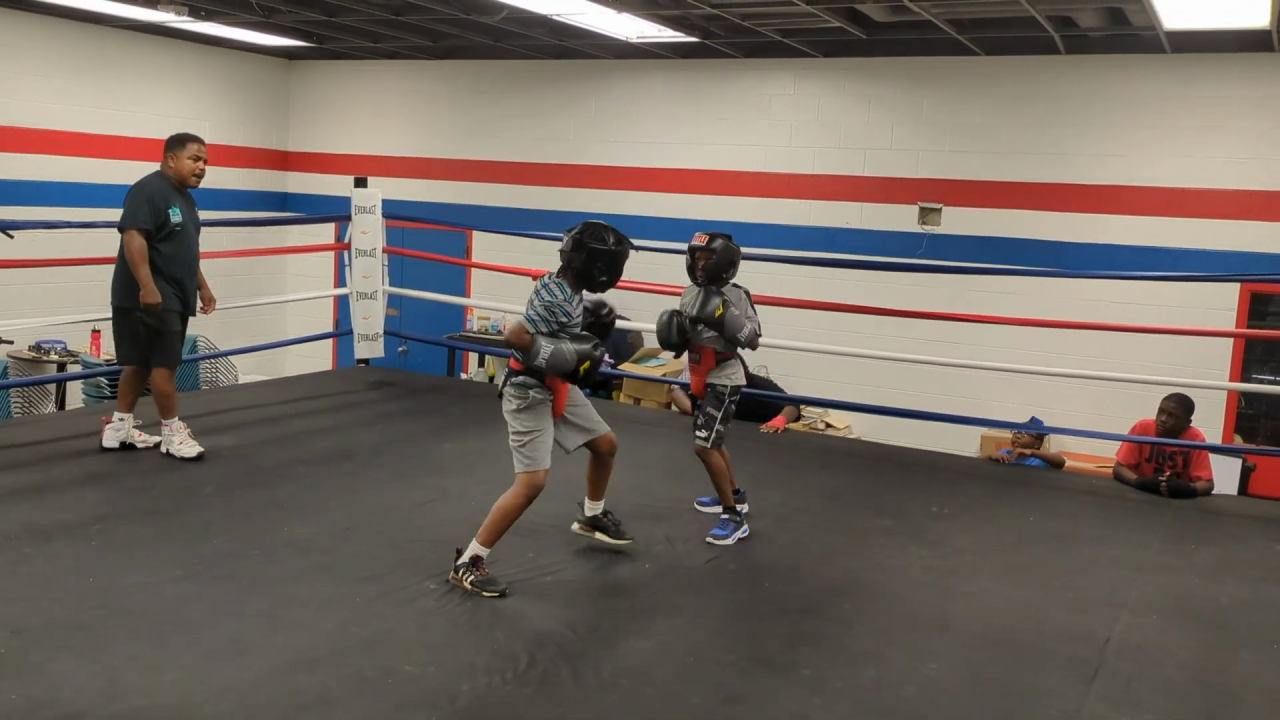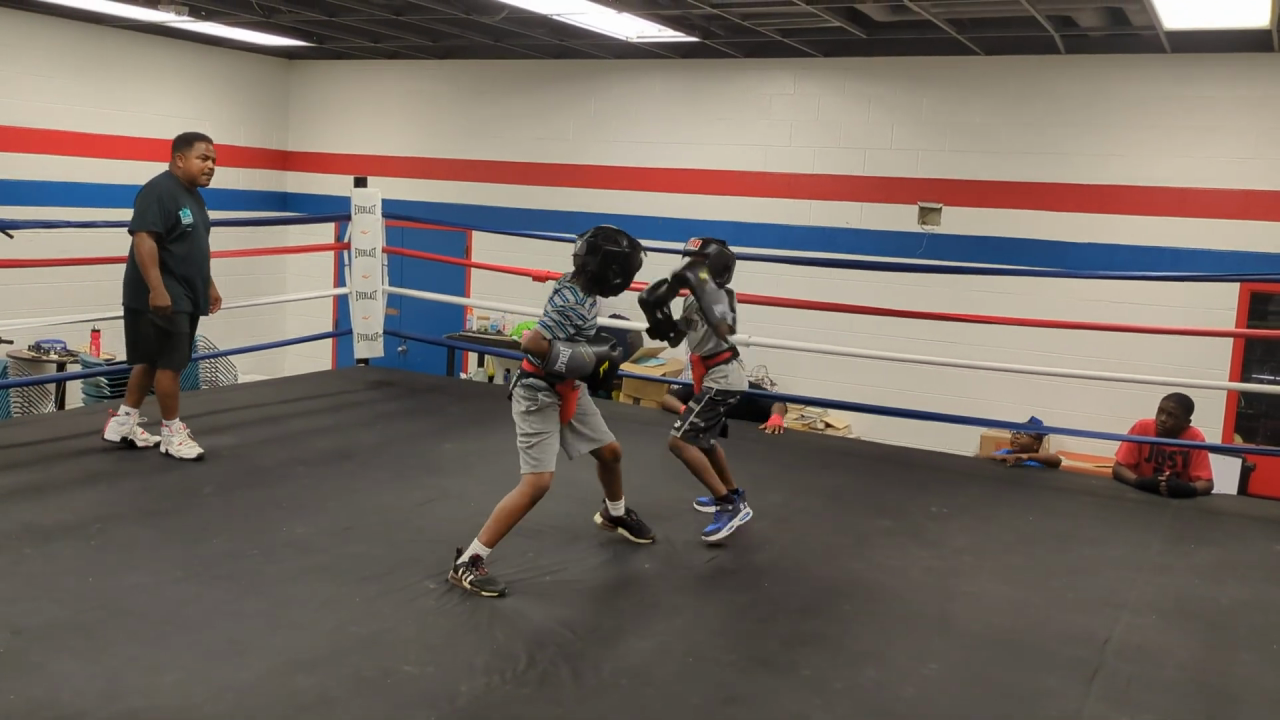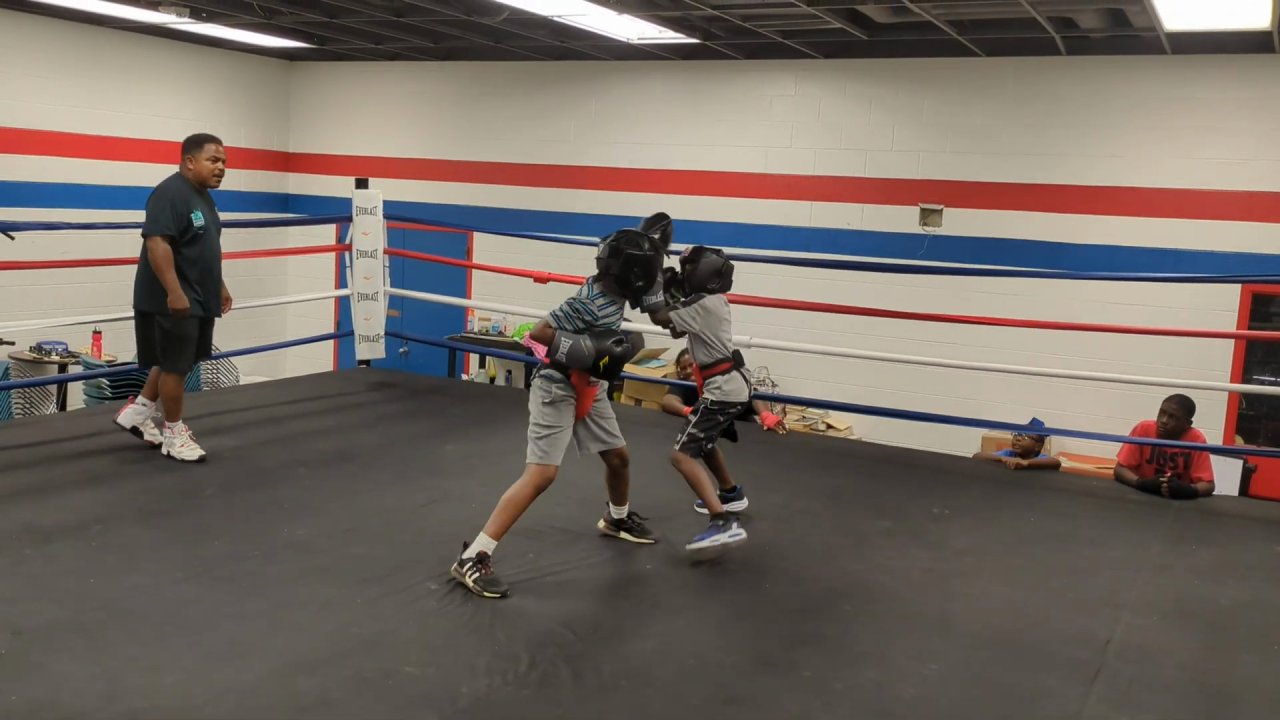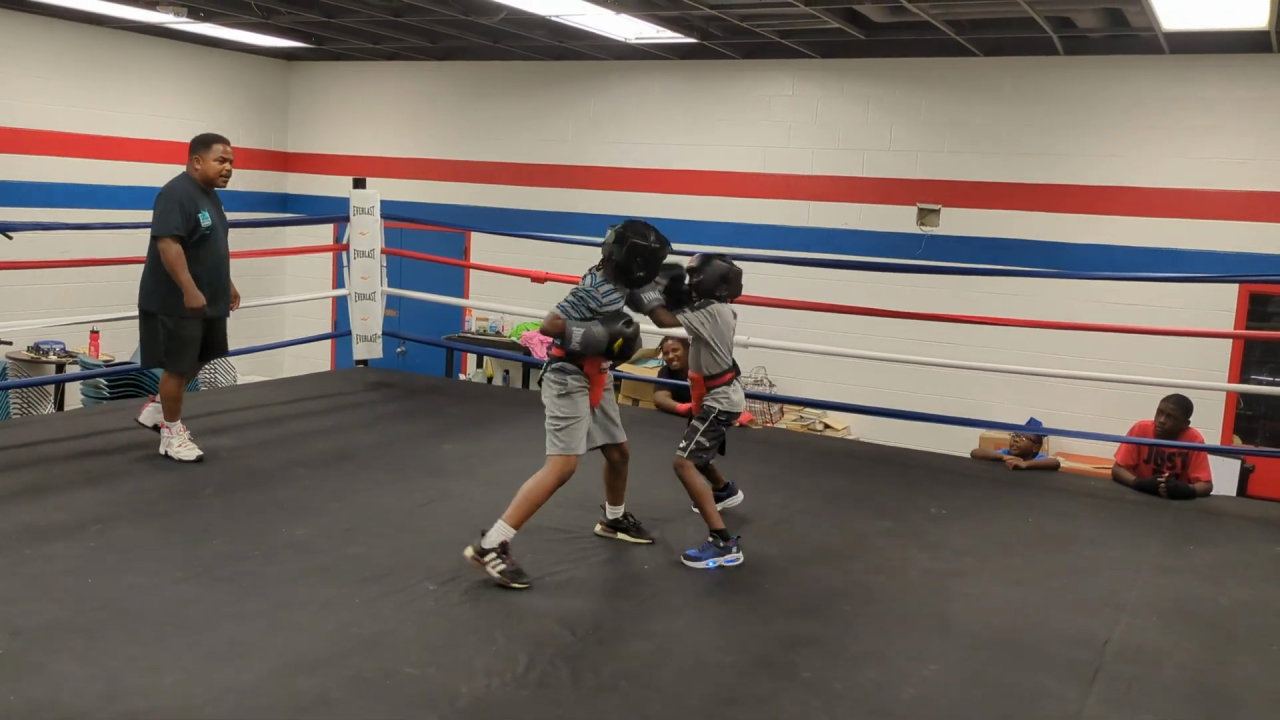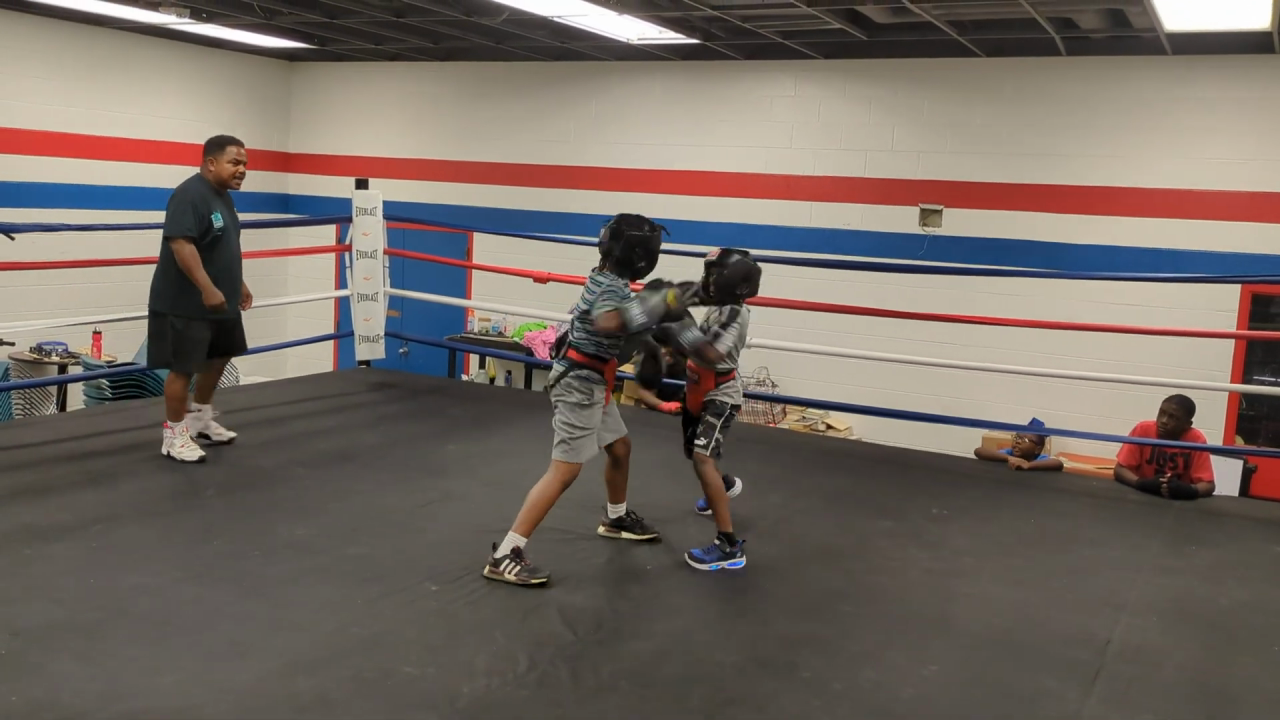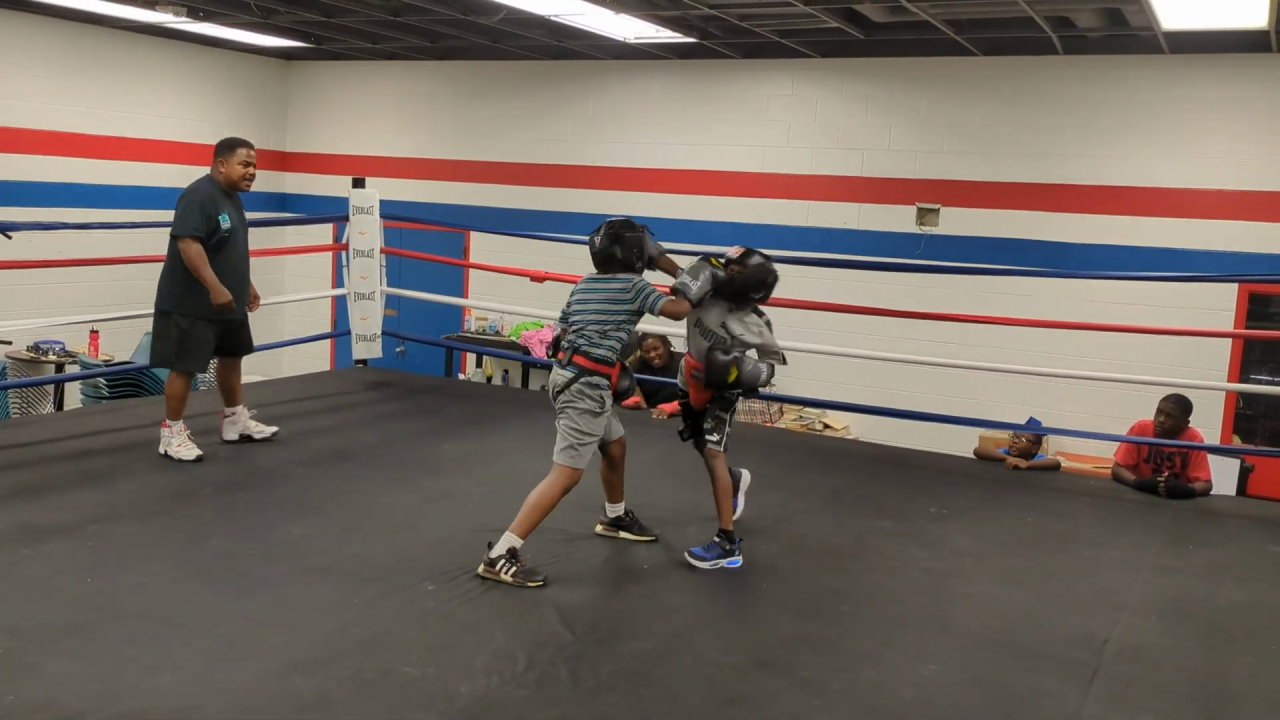
dt=0.1s
person 1, frame 1
left shoulder: (559, 282)
right shoulder: (557, 299)
right elbow: (516, 337)
left wrist: (581, 350)
right wrist: (562, 354)
left hip: (558, 386)
right hip: (529, 392)
left knee: (606, 445)
right knee: (532, 482)
left ankle: (593, 516)
right ankle: (469, 561)
person 1, frame 2
left shoulder: (575, 286)
right shoulder: (570, 306)
right elbow: (532, 344)
right wrist: (584, 359)
left hip: (570, 392)
right hip: (537, 395)
left knee: (610, 453)
right knee: (535, 484)
left ankle: (616, 514)
right ankle: (469, 561)
person 1, frame 3
left shoulder: (610, 291)
right shoulder: (587, 302)
right elbow: (538, 332)
right wrist: (585, 351)
left hip: (589, 389)
right hip: (558, 389)
left knee: (619, 457)
right knee: (539, 476)
left ankle: (619, 518)
right ankle: (474, 557)
person 1, frame 4
left shoulder: (608, 278)
right shoulder: (592, 289)
right elbow: (551, 325)
right wrist: (601, 336)
left hip: (594, 379)
right hip: (569, 380)
left knee: (618, 452)
right knee: (563, 466)
left ankle: (615, 518)
right ankle: (492, 547)
person 1, frame 5
left shoulder: (607, 278)
right shoulder: (610, 285)
right elbow: (607, 326)
right wrist: (657, 305)
left hip: (594, 377)
right hip: (581, 382)
left knee: (620, 448)
right knee: (564, 471)
left ankle: (617, 517)
right ankle: (504, 555)
person 1, frame 6
left shoulder: (586, 283)
right shoulder: (631, 285)
right elbow: (678, 309)
right wrist: (691, 278)
left hip: (573, 378)
right hip: (587, 386)
left knee: (615, 447)
right knee: (565, 475)
left ankle: (616, 516)
right ankle: (501, 554)
person 2, frame 1
left shoulder: (185, 198)
right shoulder: (149, 190)
right elbow: (132, 237)
left wrist: (202, 287)
right wrist: (147, 286)
left hip: (173, 297)
right hip: (149, 298)
left knee: (142, 361)
right knee: (164, 362)
left ankle: (118, 427)
right ankle: (172, 432)
person 2, frame 2
left shoulder: (193, 195)
right shoulder: (159, 191)
right elbow: (143, 239)
left wrist: (209, 285)
right wrist: (157, 289)
left hip: (184, 297)
right hip: (162, 298)
left knee: (151, 361)
right knee: (169, 363)
left ankle: (121, 423)
right ankle: (173, 432)
person 2, frame 3
left shoulder: (203, 196)
right shoulder: (171, 193)
right elbow: (157, 242)
left wrist: (219, 286)
right wrist: (174, 292)
left hip: (197, 298)
right hip: (173, 300)
left knee: (173, 362)
right knee: (175, 365)
left ankle: (137, 411)
right ankle: (174, 434)
person 2, frame 4
left shoulder: (210, 195)
right shoulder: (177, 193)
right elbow: (167, 242)
left wrist: (226, 284)
right wrist: (189, 290)
left hip: (206, 299)
right hip: (174, 302)
left knee: (201, 357)
right knee: (176, 365)
left ankle: (157, 408)
right ankle: (171, 434)
person 2, frame 5
left shoulder: (223, 196)
right shoulder: (190, 195)
right elbow: (180, 243)
left wrist: (238, 284)
right wrist: (207, 289)
left hip: (219, 300)
right hip: (186, 301)
left knee: (221, 354)
right knee: (184, 366)
left ankle: (199, 416)
right ankle: (175, 434)
person 2, frame 6
left shoulder: (233, 198)
right shoulder: (200, 195)
right elbow: (187, 243)
left wrist: (246, 285)
right wrist: (215, 288)
left hip: (227, 302)
right hip: (192, 303)
left knee: (233, 356)
right knee: (184, 366)
left ankle: (237, 420)
right ankle: (172, 433)
person 3, frame 1
left shoulder: (737, 296)
right shoulder: (690, 295)
left elbow: (753, 342)
right elbow: (672, 338)
left wrist: (725, 316)
right wrist: (674, 338)
left hip: (724, 380)
right hip: (699, 378)
left knee: (705, 445)
right knee: (709, 441)
left ankle: (733, 515)
right ankle: (734, 494)
person 3, frame 2
left shoulder: (721, 293)
right shoulder: (693, 298)
left elbow: (726, 329)
right elbow: (670, 336)
left wrist: (703, 285)
right wrist: (657, 316)
left hip: (722, 383)
right hip: (719, 380)
left knee: (678, 442)
right knee: (702, 439)
left ankle: (731, 504)
right ankle: (730, 495)
person 3, frame 3
left shoulder: (702, 303)
right shoulder: (711, 303)
left elbow: (661, 317)
right elbow: (674, 323)
left hip: (721, 393)
right hip: (728, 390)
left knee: (681, 455)
right knee: (700, 443)
left ankle: (723, 521)
right ankle: (730, 494)
person 3, frame 4
left shoulder: (713, 310)
right shoulder: (717, 310)
left elbow: (664, 319)
left wrist: (646, 297)
left hip: (720, 402)
right hip: (713, 399)
left knee: (683, 463)
right knee: (696, 456)
left ankle: (723, 543)
right ankle: (724, 491)
person 3, frame 5
left shoulder: (735, 314)
right shoulder: (714, 307)
left elbow: (714, 356)
left wrist: (677, 332)
left hip: (720, 396)
right hip: (697, 393)
left knee: (704, 459)
right knee: (695, 451)
left ankle: (729, 544)
right ankle: (726, 485)
person 3, frame 6
left shoulder: (751, 320)
right shoulder: (714, 289)
left elbow: (776, 357)
left wrist: (738, 372)
left hip: (724, 389)
right hip: (690, 383)
left knee: (714, 454)
right knee: (701, 445)
left ankle: (726, 544)
right ankle: (734, 480)
